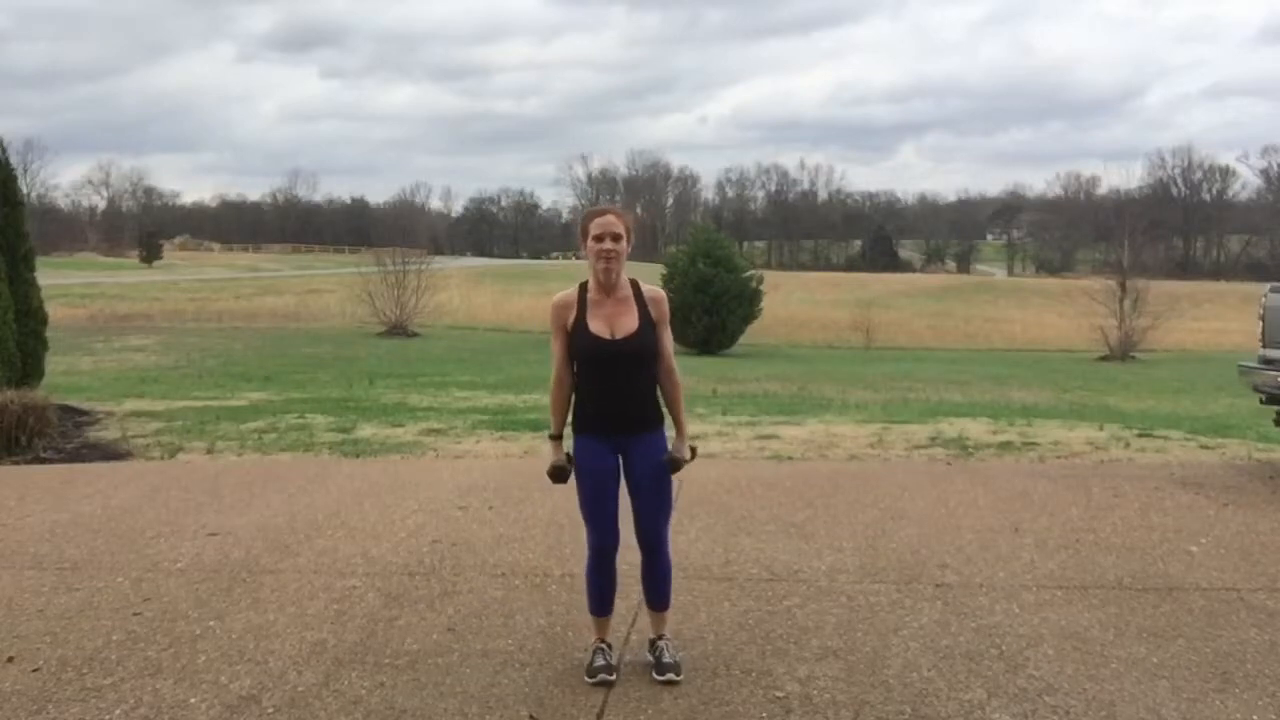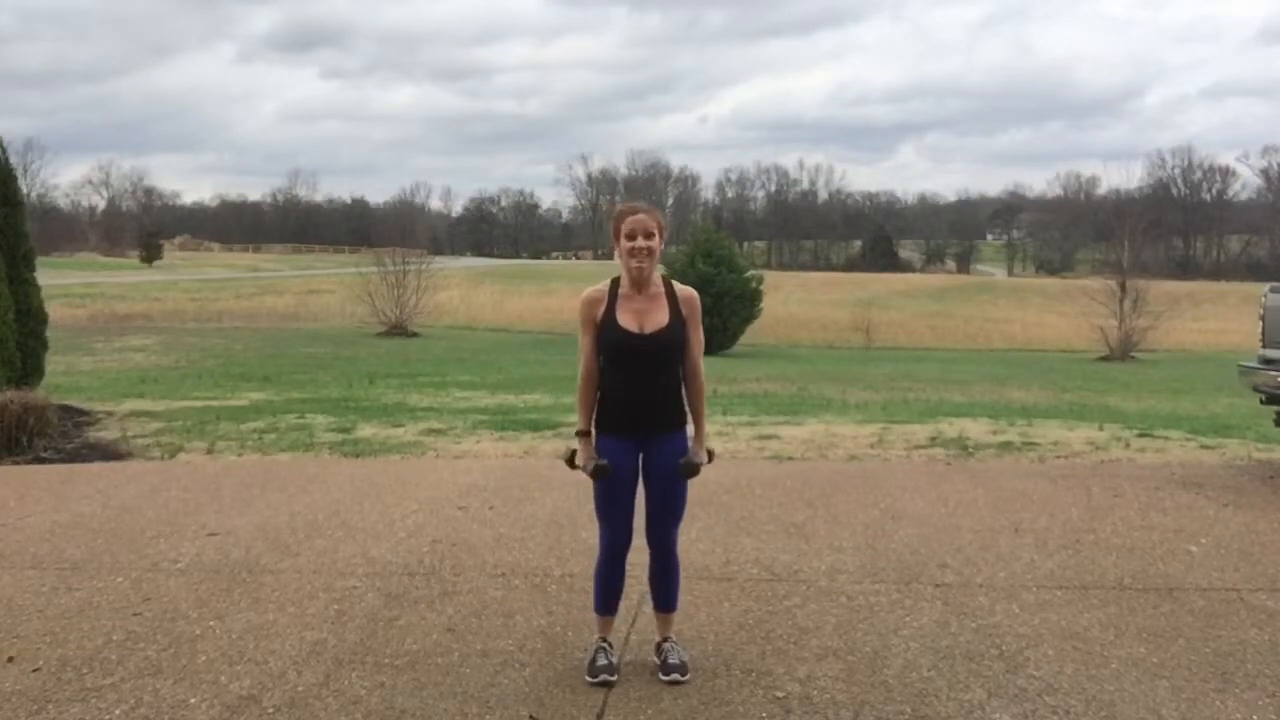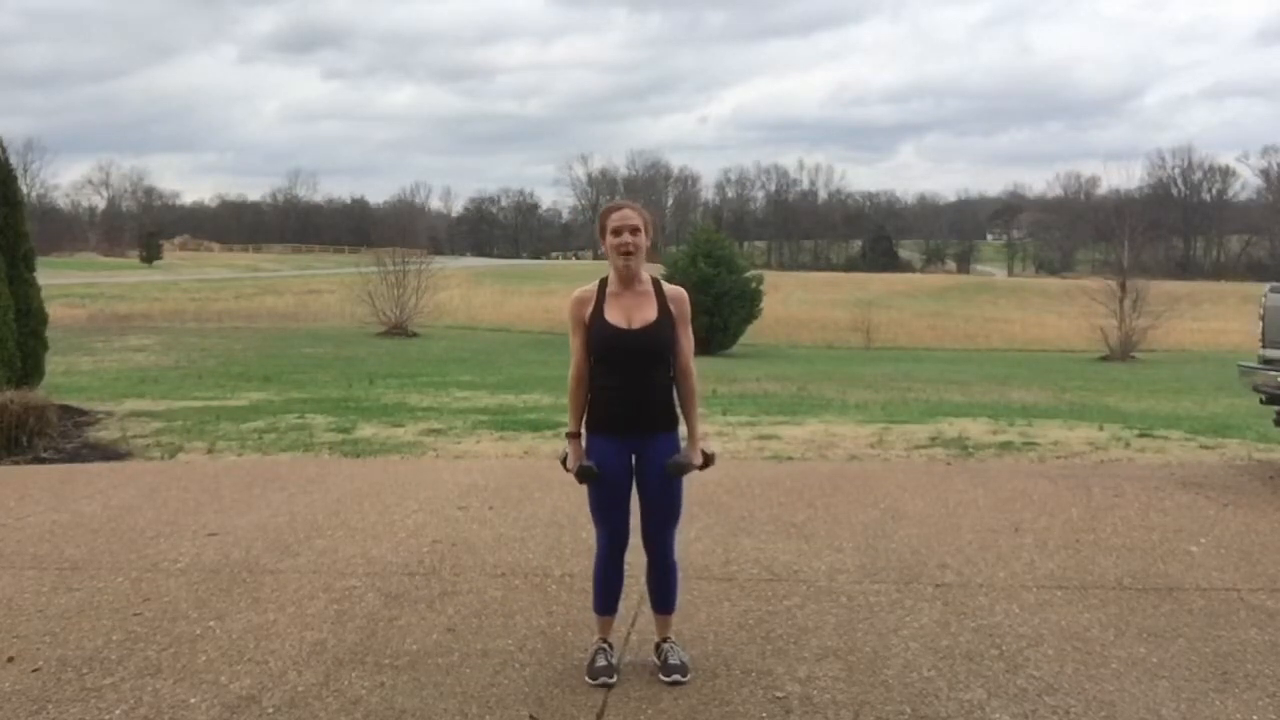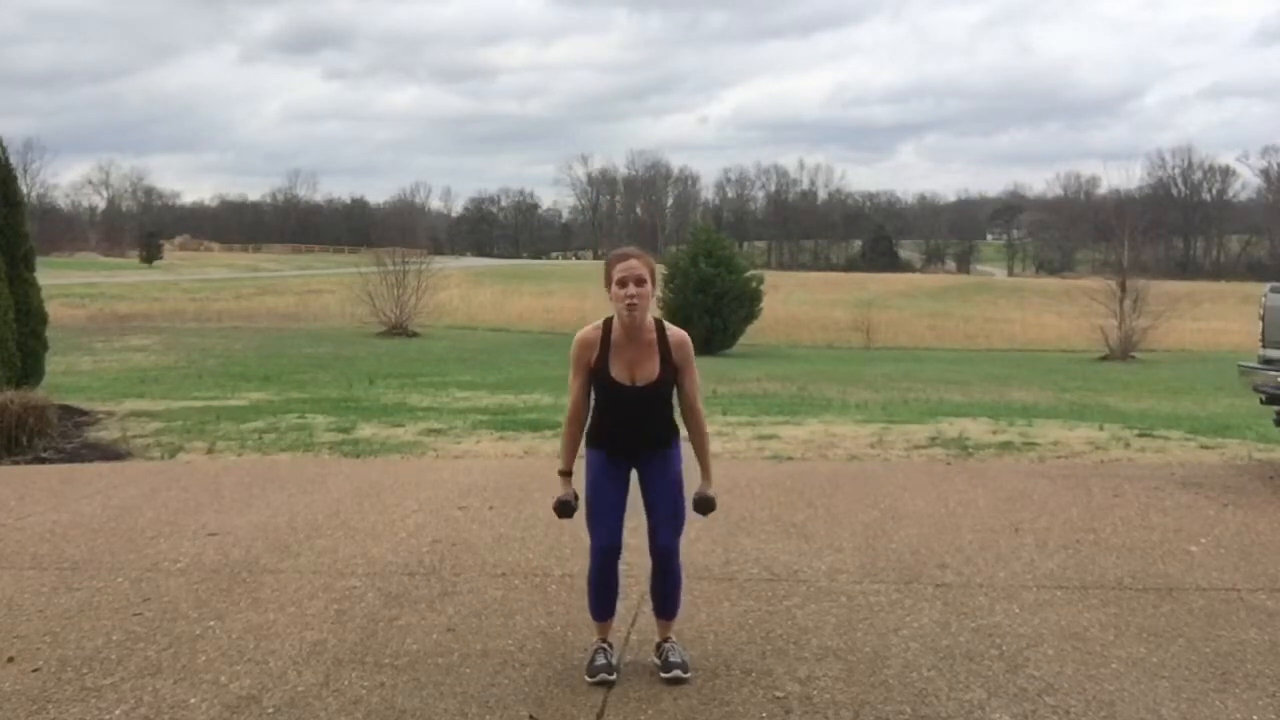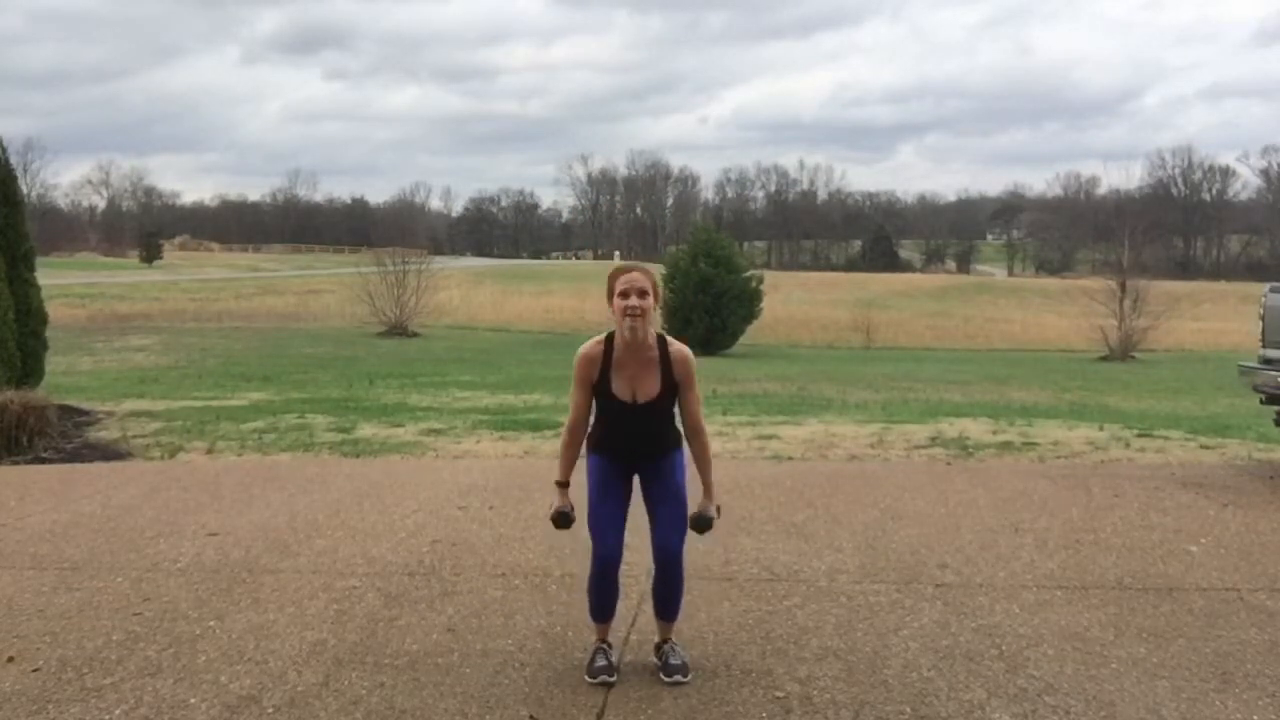
dt=1s
person 1, frame 1
left shoulder: (653, 299)
right shoulder: (566, 305)
left elbow: (668, 371)
right elbow: (561, 378)
left wrist: (681, 433)
right wrist: (556, 440)
left hip: (646, 434)
right hip: (592, 438)
left knee: (654, 540)
right knee: (602, 543)
left ankle: (659, 637)
right ankle: (601, 642)
person 1, frame 2
left shoulder: (685, 299)
right shoulder: (596, 300)
left elbow: (694, 373)
right elbow: (589, 374)
left wrist: (700, 437)
right wrist: (584, 436)
left hip: (668, 435)
right hip: (614, 436)
left knee: (663, 540)
right knee: (614, 541)
left ankle: (666, 640)
right ankle: (602, 642)
person 1, frame 3
left shoulder: (674, 298)
right shoulder: (585, 301)
left elbow: (685, 373)
right elbow: (578, 375)
left wrist: (694, 438)
right wrist: (574, 439)
left hip: (660, 436)
right hip: (605, 437)
left knee: (660, 542)
right knee: (611, 541)
left ankle: (666, 641)
right ankle: (602, 643)
person 1, frame 4
left shoulder: (676, 341)
right shoulder: (588, 341)
left elbow: (692, 412)
right elbow: (576, 412)
left wrist: (706, 475)
right wrist: (566, 474)
left hip: (659, 450)
right hip: (607, 452)
left knee: (665, 547)
right knee: (605, 547)
left ankle: (666, 641)
right ankle: (602, 643)
person 1, frame 5
left shoulder: (678, 356)
right shoulder: (591, 355)
left elbow: (694, 428)
right elbow: (576, 425)
left wrist: (708, 493)
right wrist: (562, 486)
left hip: (662, 458)
right hip: (609, 458)
left knee: (670, 554)
right knee: (605, 555)
left ankle: (666, 643)
right ankle: (602, 645)
